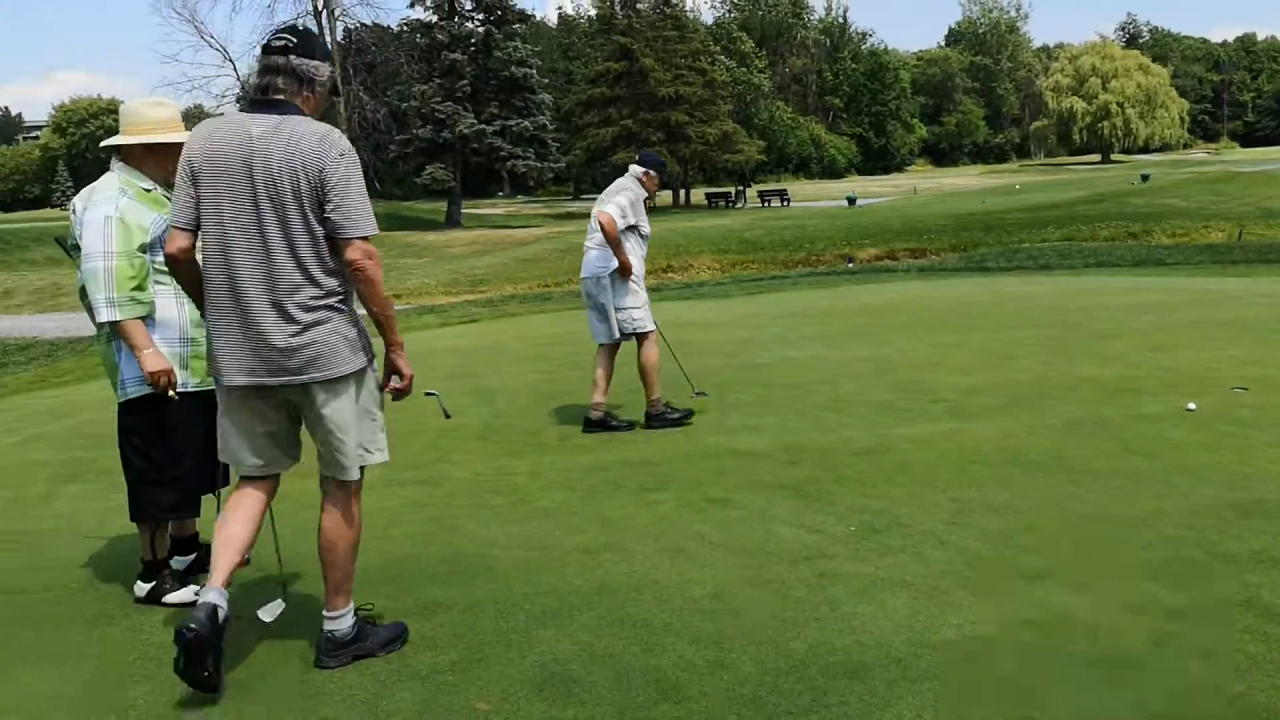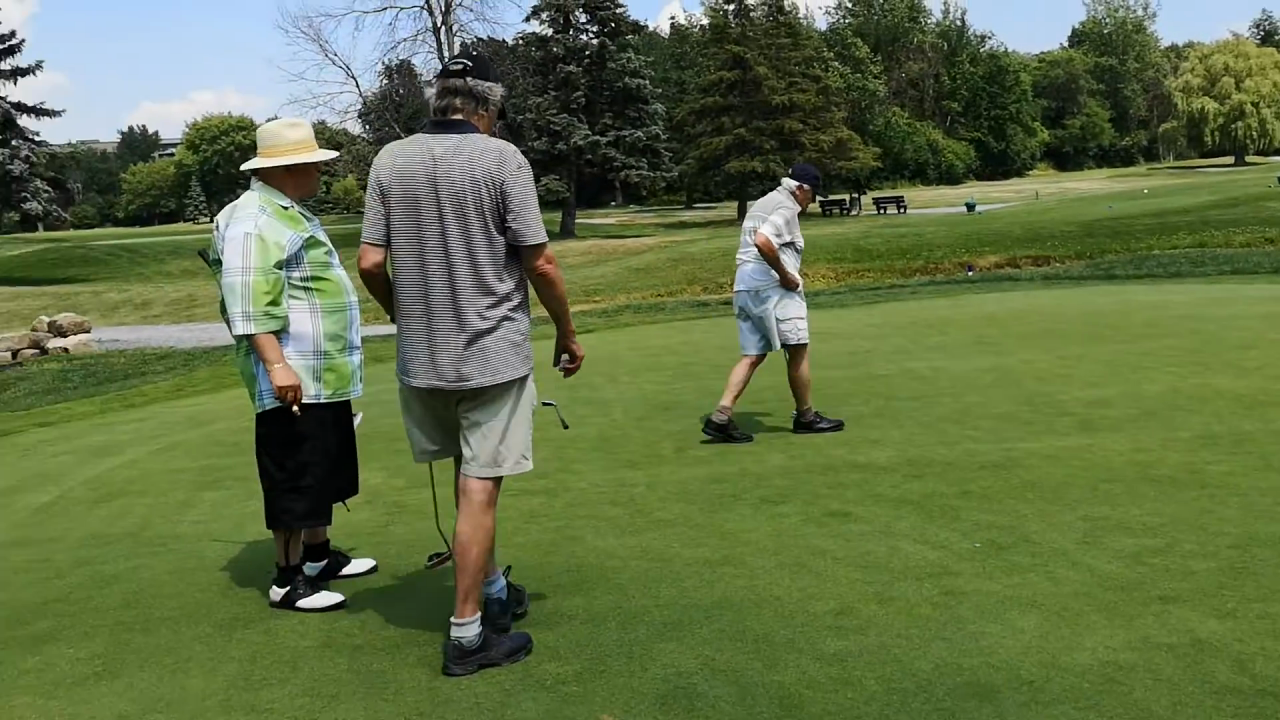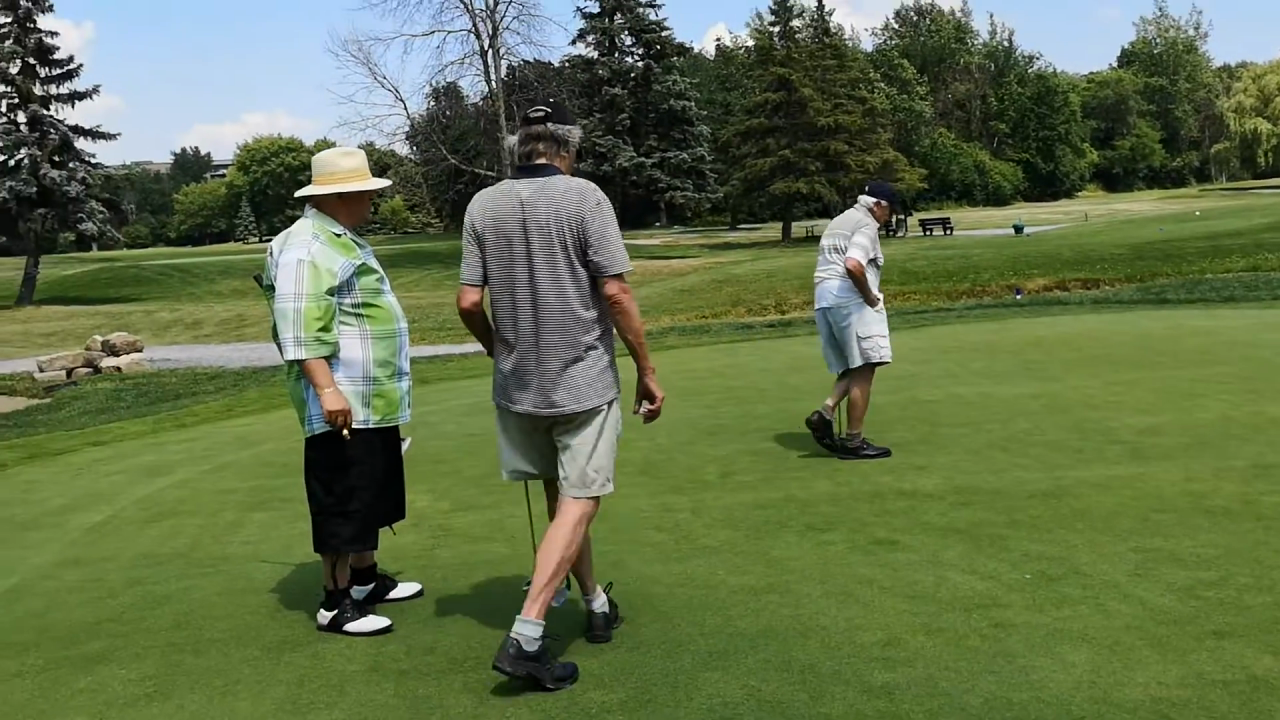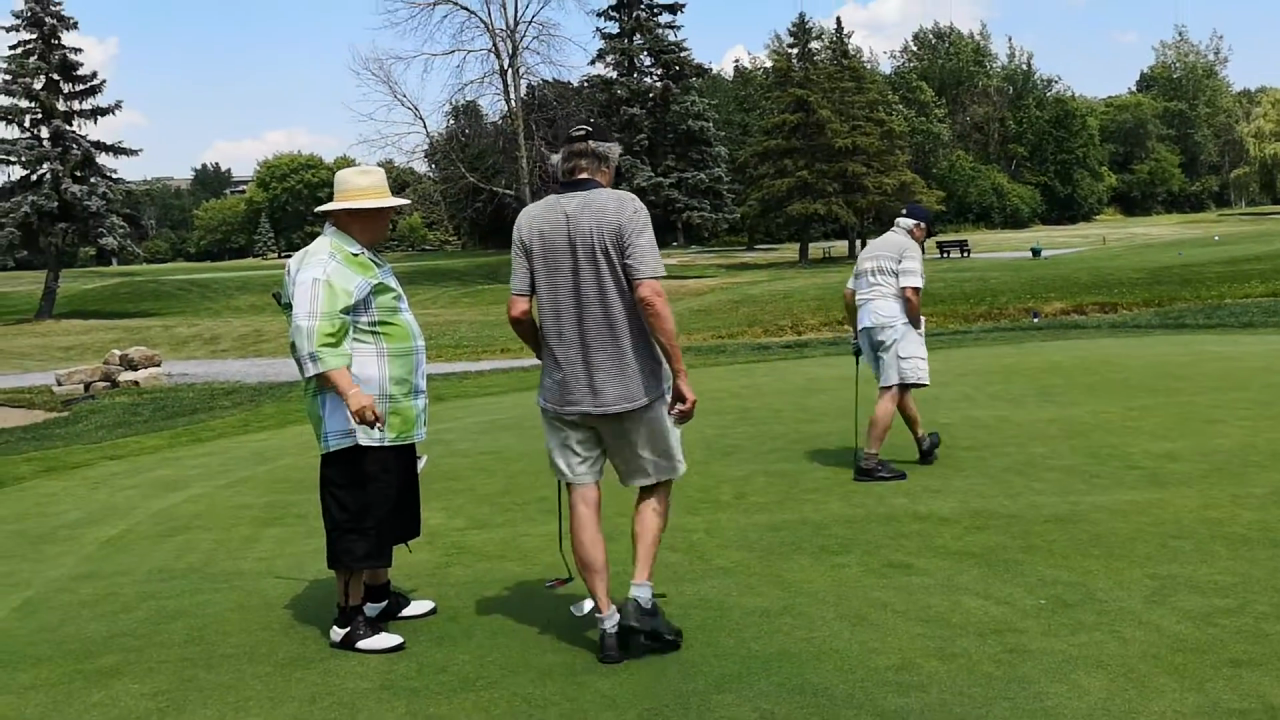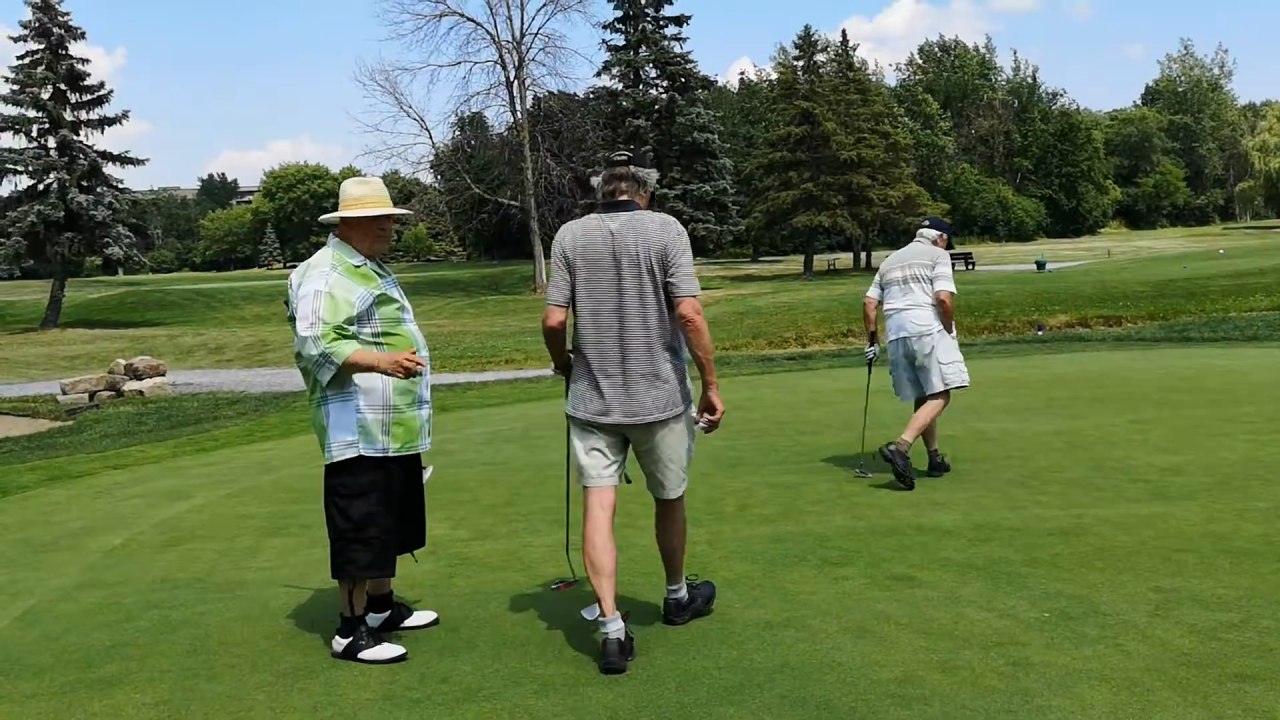
dt=0.3s
person 1, frame 1
left shoulder: (203, 140)
right shoulder: (326, 143)
left elbow: (177, 248)
right elbow: (359, 256)
right wrist: (396, 346)
left hip: (240, 354)
right hip: (325, 350)
left knee: (256, 482)
right knee: (343, 486)
left ankle: (211, 605)
right ankle: (340, 628)
person 1, frame 2
left shoulder: (390, 160)
right shoulder: (502, 159)
left elbow: (369, 263)
right elbow: (541, 264)
right wrist: (567, 333)
left hip: (422, 357)
right hip: (493, 354)
left knee: (473, 476)
right knee: (479, 488)
left ankle: (490, 589)
right ankle: (466, 633)
person 1, frame 3
left shoulder: (482, 205)
right shoulder: (584, 196)
left elbow: (469, 302)
right elbow: (616, 294)
right wrist: (646, 370)
left hip: (517, 384)
right hip: (583, 380)
left knee: (561, 497)
right knee: (577, 504)
left ankle: (596, 605)
right ankle: (524, 637)
person 1, frame 4
left shoulder: (530, 219)
right shoulder: (625, 207)
left elbow: (518, 311)
right elbow: (650, 297)
right wrist: (680, 372)
left hip: (564, 389)
right hip: (630, 384)
left knee: (583, 501)
right knee: (655, 487)
left ankle: (605, 619)
right ankle: (639, 600)
person 1, frame 5
left shoulder: (570, 235)
right shoulder: (665, 229)
left elbow: (553, 321)
right elbow: (688, 313)
left wrist: (563, 364)
right wrist: (710, 385)
left hip: (592, 398)
right hip: (659, 395)
left knee: (598, 507)
right knee: (670, 498)
left ankle: (611, 628)
right ankle: (678, 596)
person 2, frame 1
left shoulder: (152, 196)
right shoulder: (111, 201)
right elbow: (111, 289)
right wrist: (146, 350)
left hip: (190, 366)
right hip: (158, 369)
left knee: (188, 465)
right knee: (160, 473)
left ankle: (186, 549)
right ankle: (153, 573)
person 2, frame 2
left shoulder: (290, 213)
right shoulder: (253, 219)
right elbow: (249, 303)
left wrist: (334, 364)
right wrist: (276, 365)
left hip: (323, 375)
right hip: (292, 378)
left knee: (322, 474)
right knee: (294, 480)
left ankle: (319, 557)
right ankle: (288, 580)
person 2, frame 3
left shoulder: (341, 240)
right shoulder: (306, 246)
right elbow: (301, 327)
right wrist: (326, 389)
left hip: (374, 400)
right hip: (343, 401)
left knee: (369, 497)
right knee: (342, 503)
left ankle: (366, 580)
right ankle: (336, 602)
person 2, frame 4
left shoulder: (364, 257)
right shoulder: (324, 263)
right elbow: (315, 341)
right wrist: (352, 393)
left hip: (389, 416)
right hip: (356, 420)
left knee: (384, 512)
right knee: (357, 517)
left ankle: (379, 596)
right ankle: (349, 621)
person 2, frame 5
left shoulder: (370, 268)
right shoulder: (326, 273)
right elbow: (319, 344)
right wrist: (382, 362)
left hip: (394, 426)
right hip: (358, 428)
left knee: (387, 522)
right knee: (360, 527)
left ankle: (381, 607)
right ankle: (351, 630)
person 3, frame 1
left shoulder: (620, 190)
right shoulder: (630, 192)
right elbow: (605, 220)
left wrist: (622, 262)
right wrist: (623, 260)
left hip: (596, 274)
right hip: (614, 274)
left knee: (609, 343)
right knee: (647, 337)
left ankle: (597, 413)
right ankle: (656, 408)
person 3, frame 2
left shoulder: (763, 203)
right shoulder: (786, 208)
right elbow: (763, 242)
right wrist: (786, 274)
left hip: (746, 286)
right hip: (771, 286)
left knee: (753, 355)
right knee: (797, 351)
left ankle: (721, 418)
right ankle: (805, 417)
person 3, frame 3
left shoulder: (838, 222)
right shoulder: (866, 225)
right elbow: (853, 265)
right wrist: (870, 294)
left hip: (825, 302)
right hip: (852, 302)
left knee: (854, 370)
right knee: (863, 371)
left ankle: (824, 414)
right ankle: (853, 441)
person 3, frame 4
left shoulder: (870, 247)
right shoulder: (909, 247)
left elbow: (850, 293)
right elbow: (910, 294)
left wrist: (856, 331)
right wrist: (918, 325)
left hip: (867, 324)
right hip: (895, 323)
left knee: (901, 386)
right knee: (892, 391)
left ankle: (924, 442)
right ankle: (869, 462)
person 3, frame 5
left shoulder: (890, 260)
right shoulder: (938, 255)
left elbow: (869, 303)
right elbow: (944, 298)
left wrist: (871, 340)
right wrist: (949, 330)
left hip: (896, 334)
right hip: (927, 330)
left knee: (923, 397)
right knee: (938, 397)
left ankle: (935, 459)
right ankle: (899, 447)
